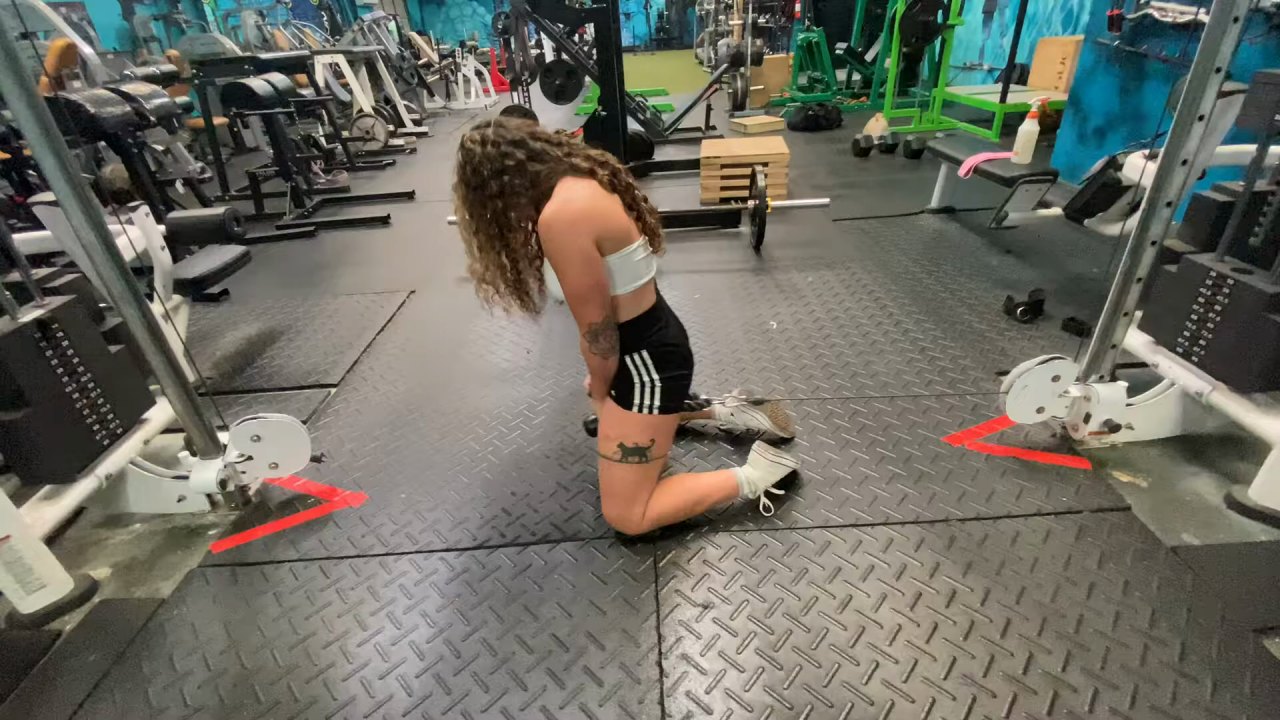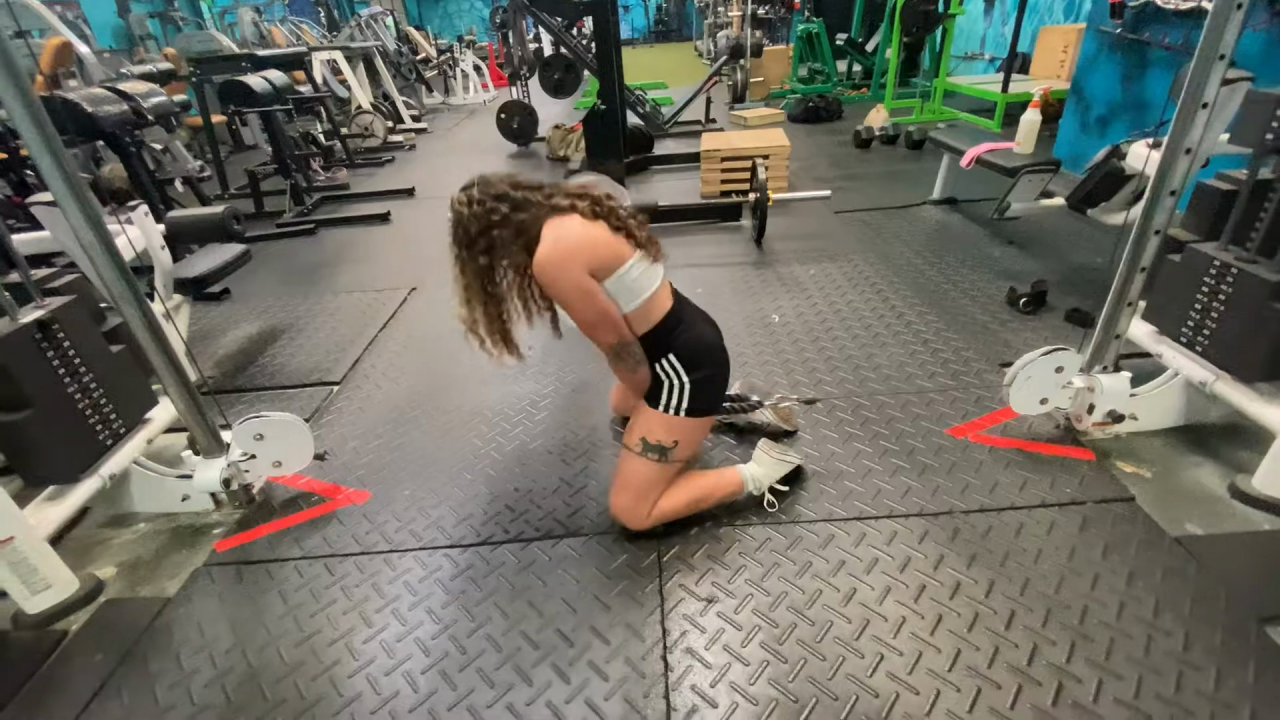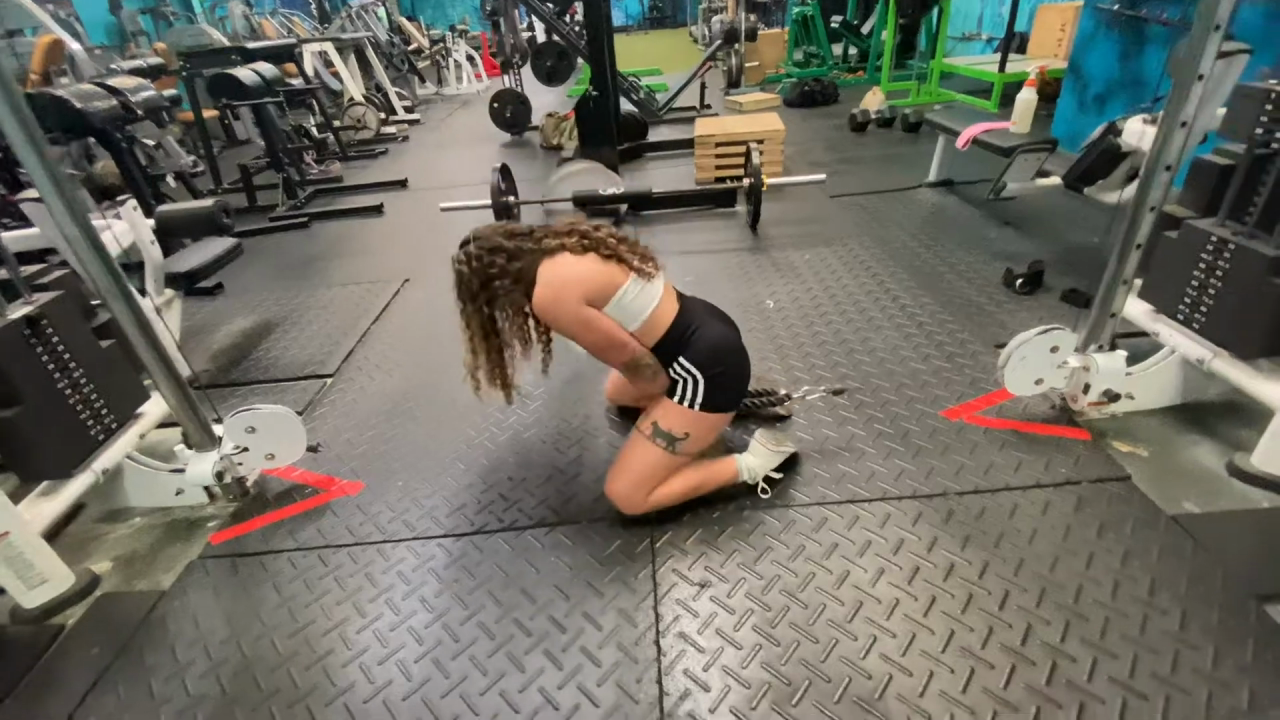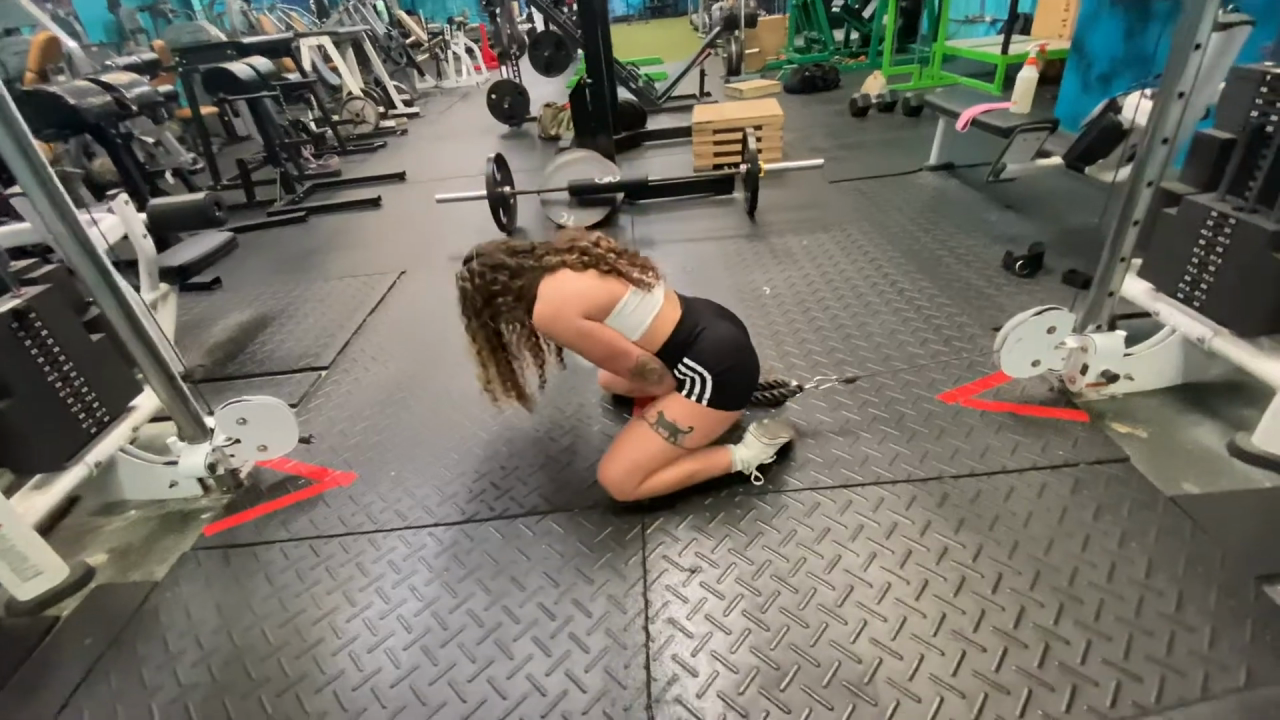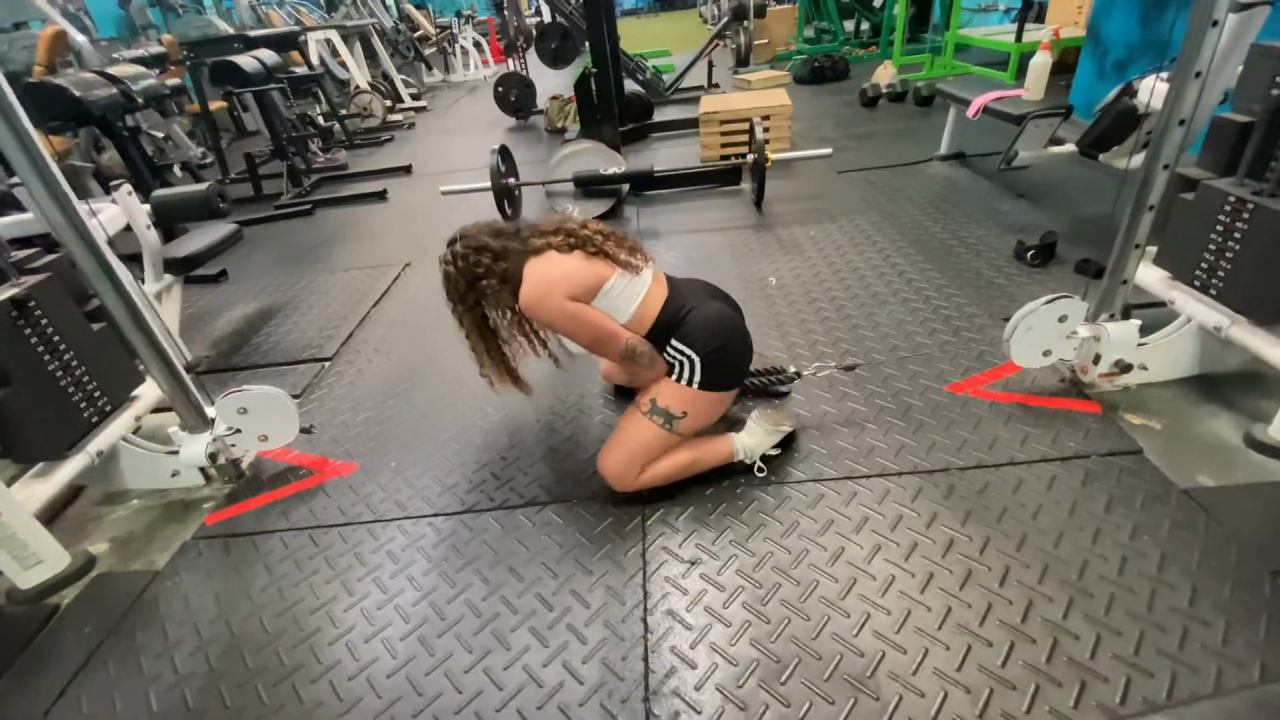
dt=0.3s
person 1, frame 1
left shoulder: (561, 214)
right shoulder: (581, 175)
left elbow: (595, 320)
left wrist: (600, 384)
right wrist: (603, 382)
left hip: (646, 359)
right hip: (654, 339)
left knee: (626, 516)
right knee: (612, 415)
left ankle: (751, 477)
right ankle: (731, 413)
person 1, frame 2
left shoulder: (553, 254)
right shoulder: (570, 212)
left elbow: (615, 341)
left wrist: (641, 394)
left hip: (683, 364)
right hip: (686, 337)
left knee: (631, 510)
right knee: (622, 407)
left ankle: (755, 473)
person 1, frame 3
left shoulder: (551, 295)
right shoulder: (560, 244)
left elbow: (631, 360)
left wrist: (671, 407)
left hip: (708, 367)
right hip: (706, 329)
left knee: (626, 495)
right knee: (617, 394)
left ankle: (750, 464)
right ankle: (734, 401)
person 1, frame 4
left shoulder: (551, 310)
right shoulder: (564, 254)
left elbow: (639, 368)
left wrist: (679, 402)
left hip: (716, 369)
right hip: (711, 325)
left knee: (617, 479)
right knee: (610, 380)
left ankle: (744, 453)
right ankle: (730, 400)
person 1, frame 5
left shoulder: (538, 291)
right shoulder: (551, 238)
left elbow: (627, 350)
left wrist: (668, 387)
left hip: (707, 347)
right hip: (705, 307)
left knee: (618, 471)
right knee: (612, 372)
left ankle: (747, 442)
right ankle: (727, 386)
